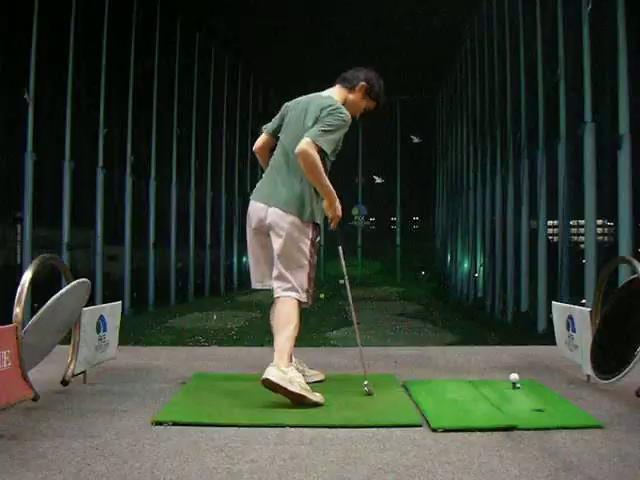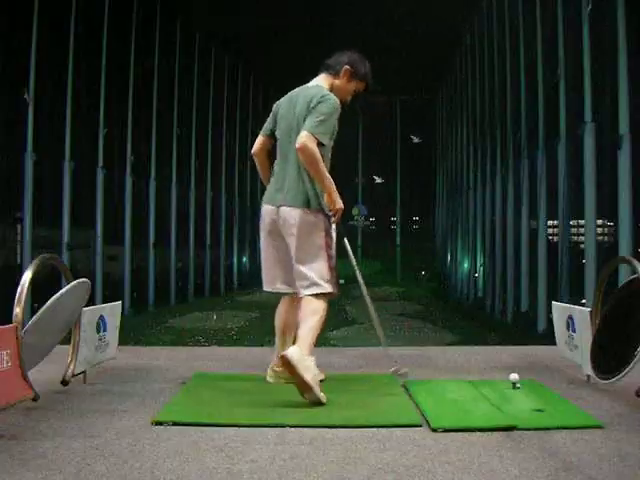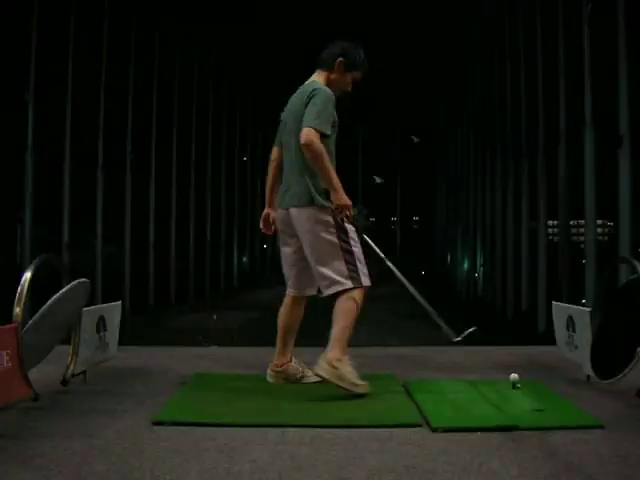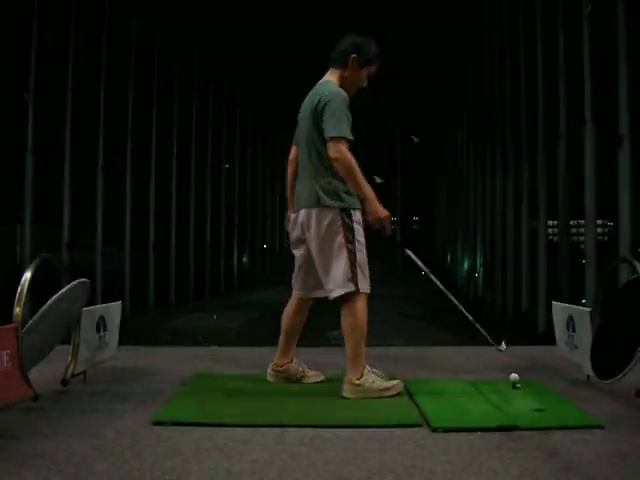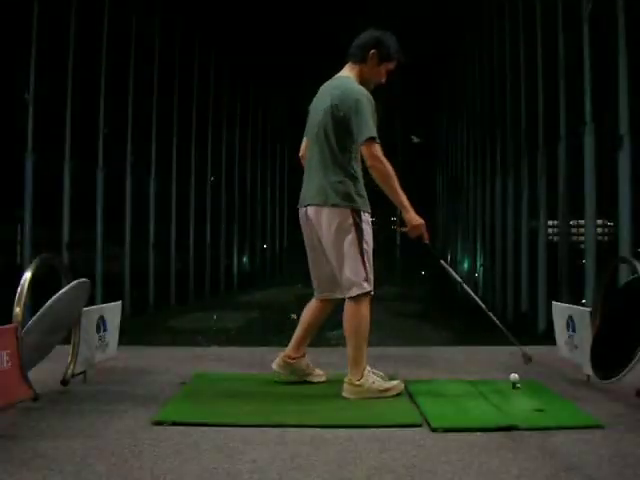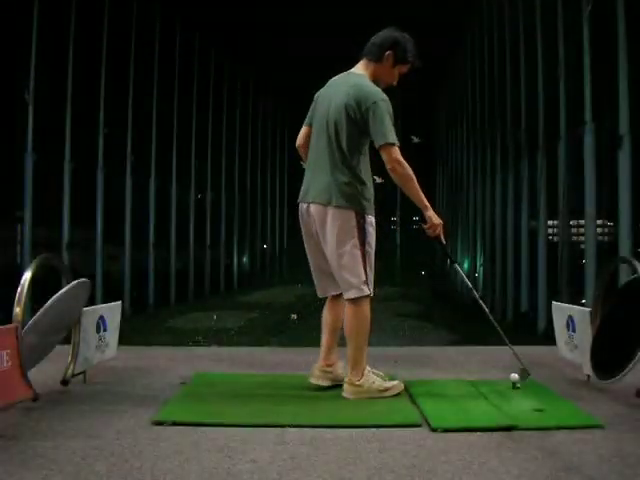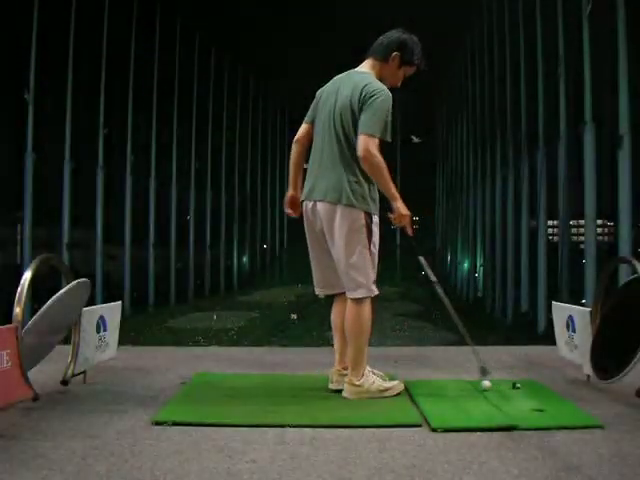
dt=0.2s
person 1, frame 1
left shoulder: (294, 104)
right shoulder: (338, 113)
left elbow: (260, 147)
right elbow: (304, 151)
right wrist: (330, 197)
left hip: (260, 204)
right hip: (294, 212)
left knee: (282, 288)
right knee: (290, 292)
left ankle: (285, 361)
right ankle: (281, 367)
person 1, frame 2
left shoulder: (285, 100)
right shoulder: (327, 100)
left elbow: (258, 151)
right elbow: (304, 144)
right wrist: (330, 190)
left hip: (273, 205)
right hip: (306, 206)
left knee: (291, 288)
right knee: (317, 288)
left ankle: (282, 360)
right ankle: (301, 354)
person 1, frame 3
left shoulder: (293, 101)
right shoulder: (321, 94)
left elbow: (275, 160)
right elbow: (309, 140)
left wrist: (270, 206)
right wrist: (336, 188)
left hip: (288, 206)
right hip: (317, 205)
left knee: (298, 289)
right knee: (352, 283)
left ankle: (282, 362)
right ankle: (336, 359)
person 1, frame 4
left shoulder: (311, 97)
right shoulder: (334, 96)
left elbow: (294, 159)
right elbow: (338, 153)
left wrist: (292, 207)
right wrist: (371, 201)
left hip: (306, 207)
right hip: (331, 206)
left knee: (304, 291)
right knee: (353, 290)
left ankle: (283, 363)
right ankle: (356, 376)
person 1, frame 5
left shoulder: (324, 92)
right shoulder: (356, 95)
left elbow: (304, 153)
right elbow: (374, 158)
right wrist: (407, 209)
left hip: (312, 204)
right hip: (341, 205)
left knee: (327, 291)
right knee: (359, 291)
left ankle: (293, 357)
right ankle: (358, 377)
person 1, frame 6
left shoulder: (328, 88)
right shoulder: (372, 96)
left elbow: (302, 143)
right elbow: (393, 161)
right wrist: (427, 210)
left hip: (311, 201)
right hip: (346, 205)
left knee: (336, 290)
right knee: (357, 291)
left ankle: (326, 365)
right ankle: (358, 378)
person 1, frame 7
left shoulder: (331, 86)
right shoulder: (377, 92)
left elbow: (300, 140)
right elbow: (367, 152)
left wrist: (295, 187)
right wrist: (396, 202)
left hip: (315, 201)
right hip: (349, 203)
left knee: (341, 289)
right knee: (360, 290)
left ankle: (342, 368)
right ankle: (358, 378)
